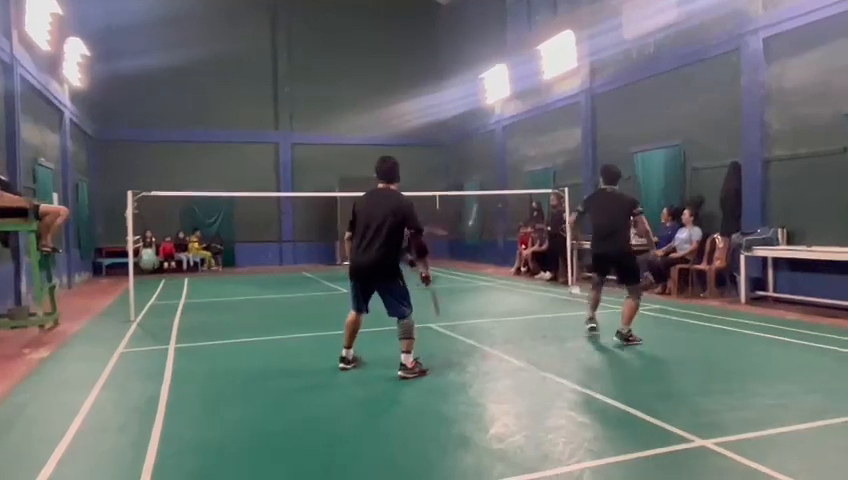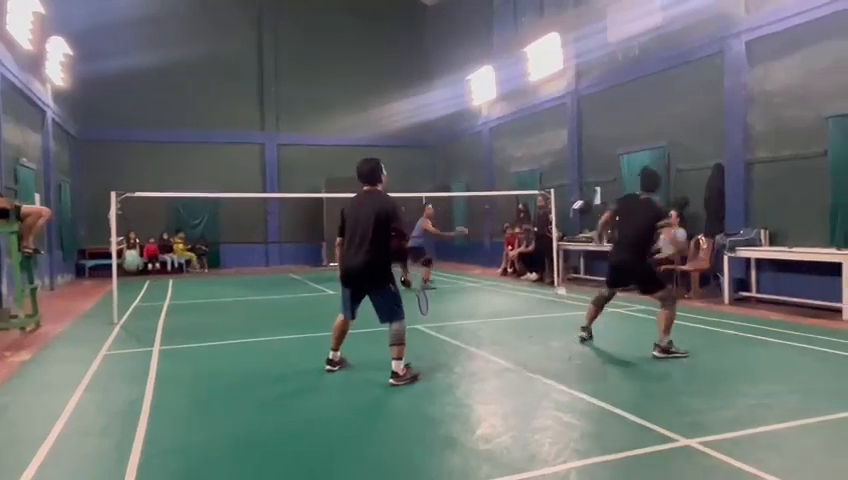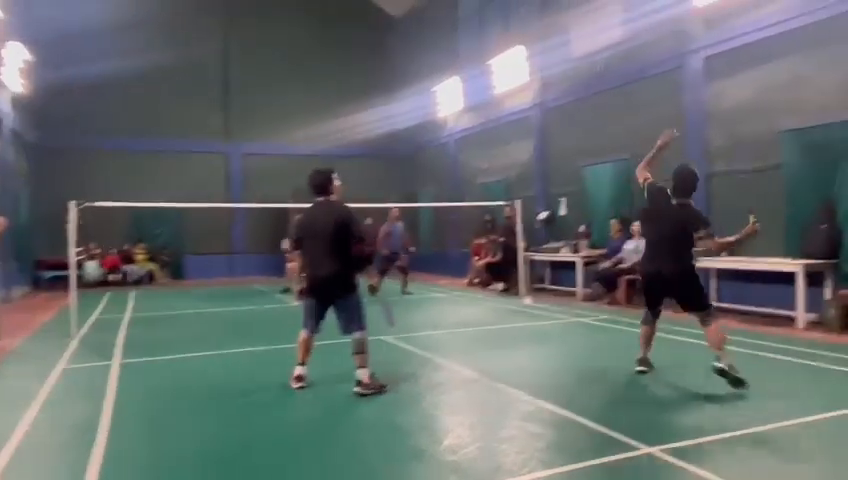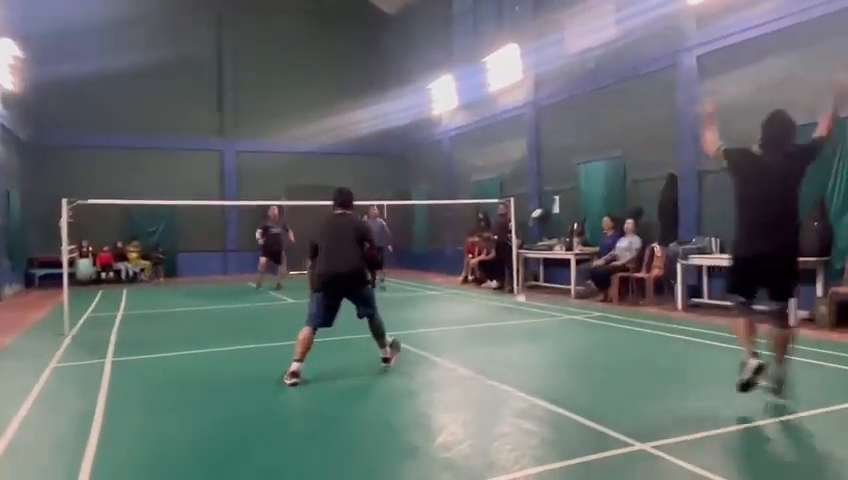
dt=0.4s
person 1, frame 1
left shoulder: (591, 199)
right shoulder: (629, 201)
left elbow: (572, 220)
right elbow: (644, 229)
left hip: (599, 249)
right hip: (621, 250)
left knee: (597, 283)
right knee: (634, 291)
left ankle: (591, 318)
right ankle: (624, 331)
person 1, frame 2
left shoulder: (624, 201)
right shoulder: (656, 210)
left elbow: (603, 222)
left wrist: (600, 233)
left hip: (617, 258)
right hip: (638, 261)
left knee: (606, 294)
right knee: (668, 298)
left ankle: (586, 328)
right ankle: (663, 344)
person 1, frame 3
left shoulder: (656, 195)
right shoulder: (692, 215)
left elbow: (641, 172)
right elbow: (715, 247)
left wrist: (659, 146)
right wrist: (744, 234)
left hip: (651, 270)
right hip: (680, 272)
left knee: (650, 315)
right knee: (708, 318)
left ankle: (643, 359)
right ankle: (722, 361)
person 1, frame 4
left shoulder: (741, 159)
right shoulder: (795, 158)
left elbow: (710, 146)
right elbow: (823, 132)
left wrist: (710, 120)
right wrist: (835, 102)
left hip: (747, 249)
right hip: (783, 250)
left knee: (743, 306)
right knee: (780, 312)
left ankle: (751, 358)
right ankle: (780, 372)
person 2, frame 1
left shoulder: (362, 201)
right shoulder: (402, 203)
left elbow: (349, 237)
right elbow: (417, 239)
left wrist: (352, 261)
right wrist: (425, 268)
left hip: (359, 266)
right hip: (385, 267)
left knee: (356, 310)
right knee: (404, 313)
left ankle: (346, 356)
right ankle: (407, 363)
person 2, frame 2
left shoulder: (350, 205)
right shoulder: (387, 203)
left elbow: (339, 242)
left wrist: (344, 268)
left hip: (350, 270)
right hip: (376, 270)
left knee: (345, 315)
right knee: (396, 317)
left ankle: (333, 358)
right ankle: (399, 370)
person 2, frame 3
left shoulder: (305, 218)
right shoulder: (342, 212)
left elbow: (300, 254)
right elbow: (359, 249)
left wrist: (302, 281)
right wrist: (363, 270)
left hip: (314, 282)
right hip: (341, 280)
left knee: (308, 328)
right knee: (357, 328)
left ankle: (299, 374)
right ankle: (363, 378)
person 2, frame 4
left shoulder: (323, 227)
right shoulder: (358, 223)
left elbow: (312, 260)
left wrist: (313, 282)
right wrist: (371, 274)
left hip: (325, 277)
right hip: (353, 276)
left knee: (311, 325)
right knee: (372, 315)
left ankle: (294, 369)
right ankle: (386, 354)
